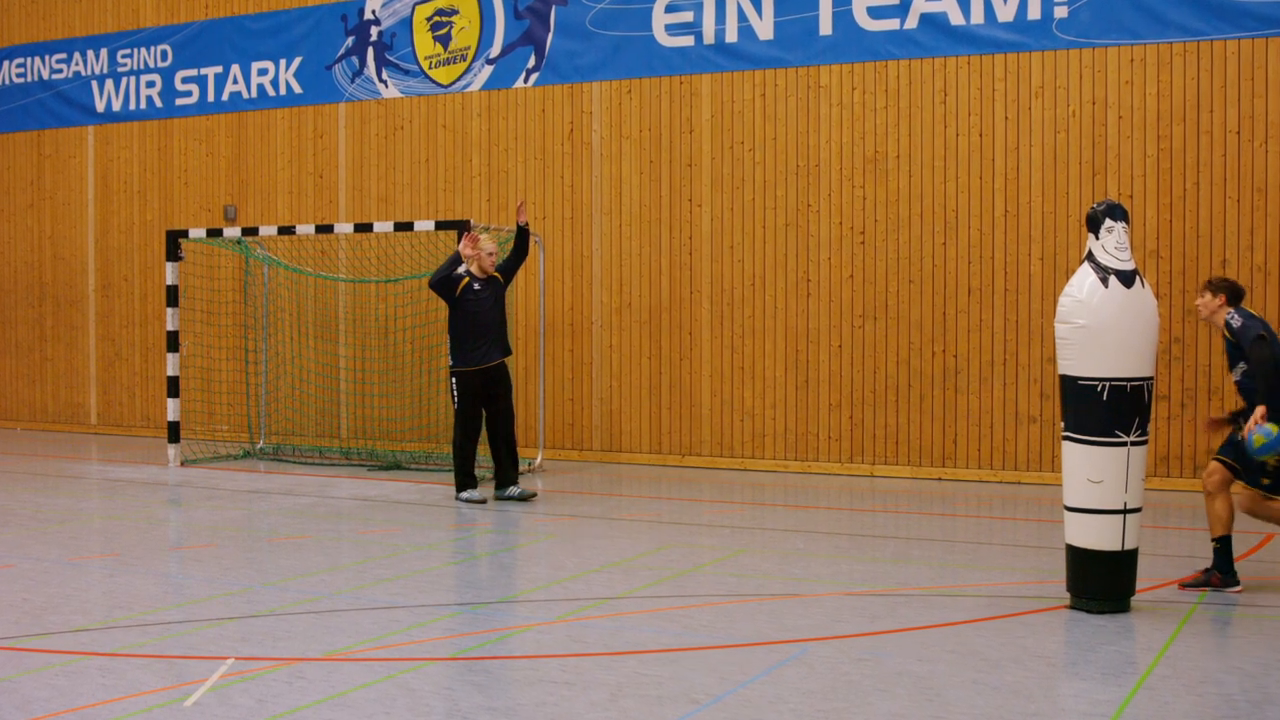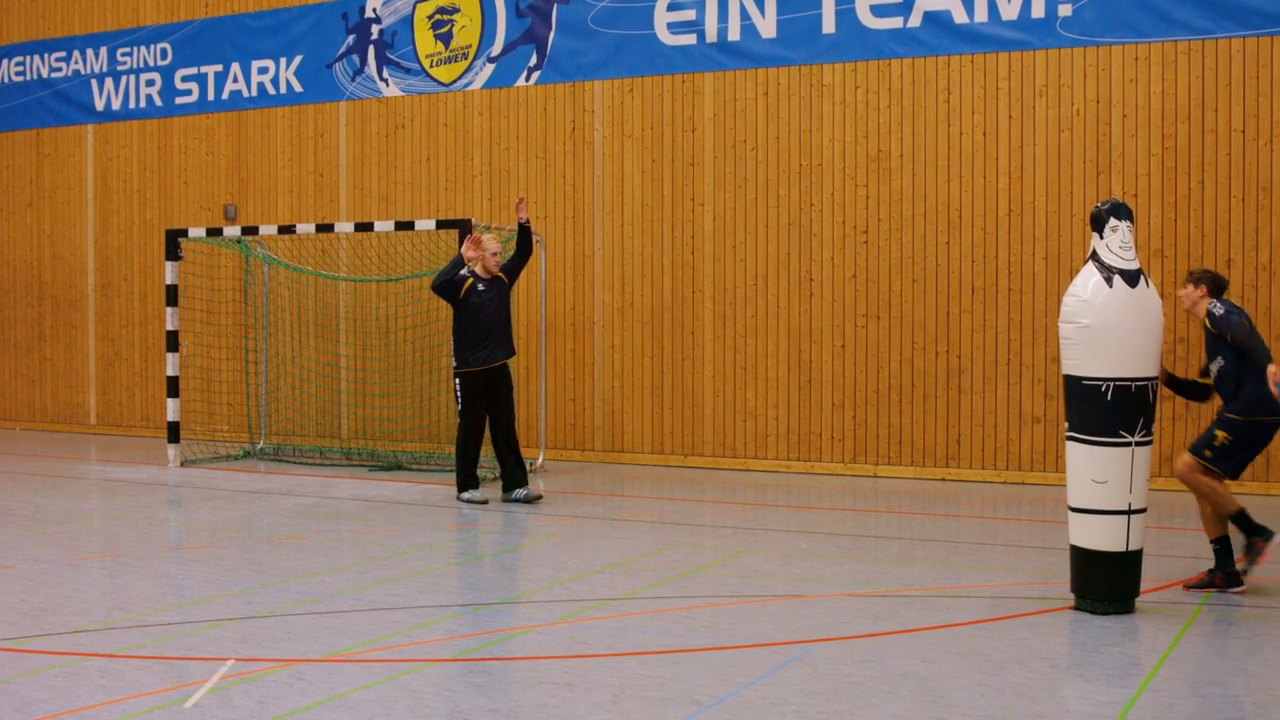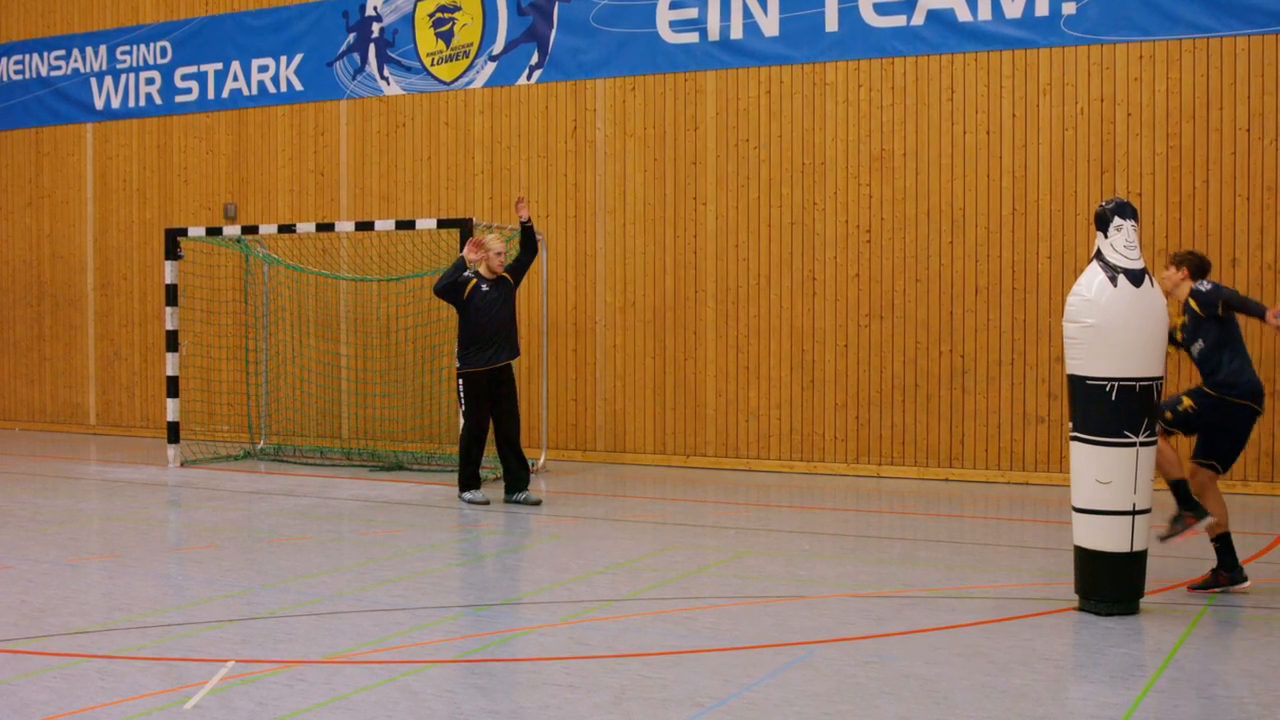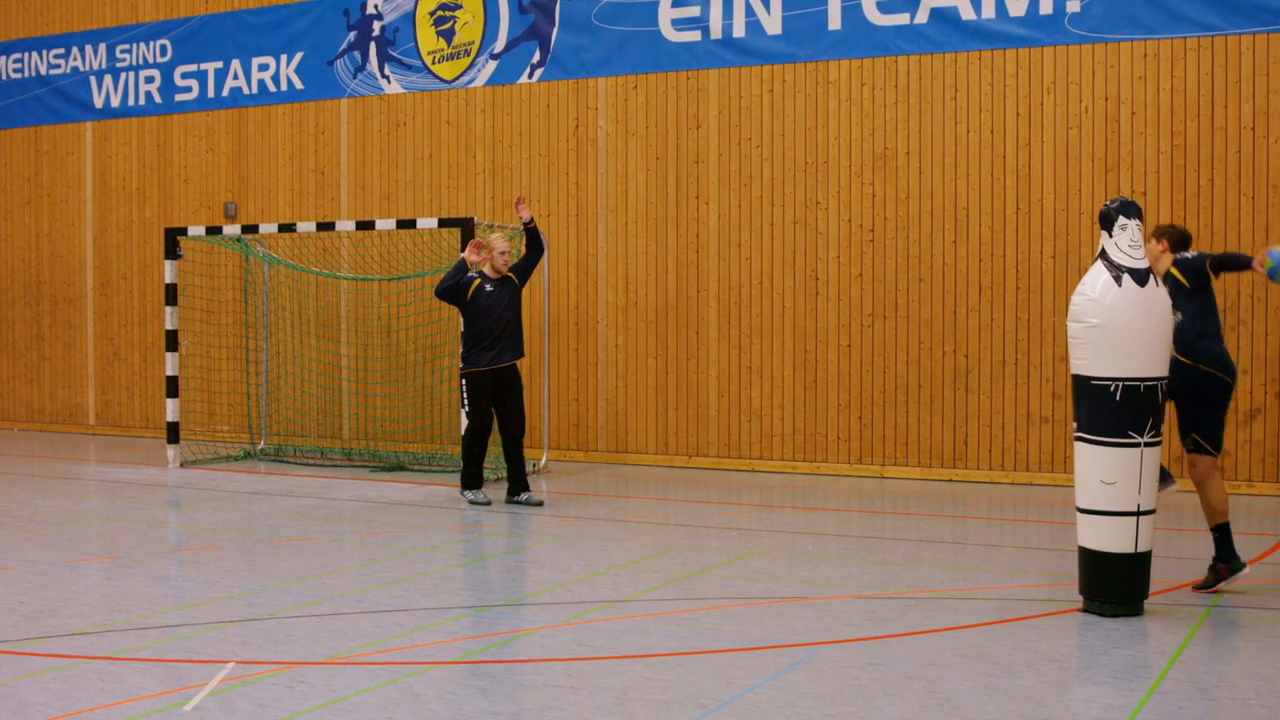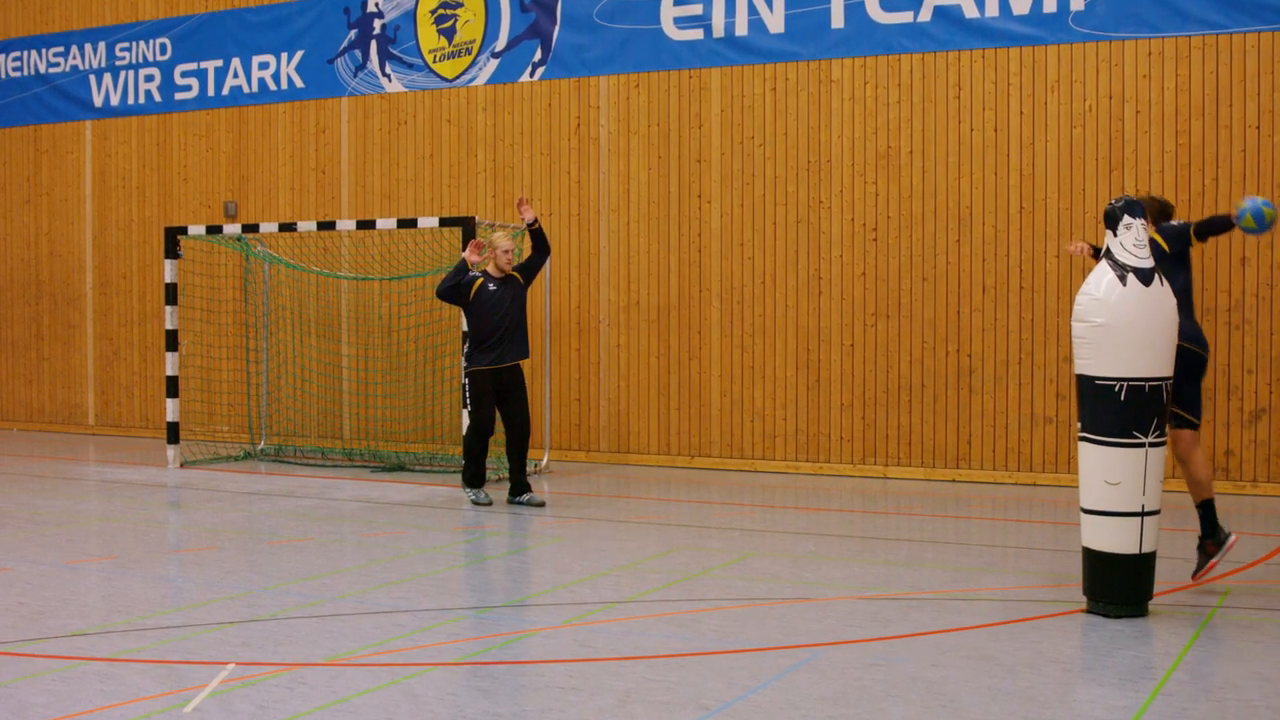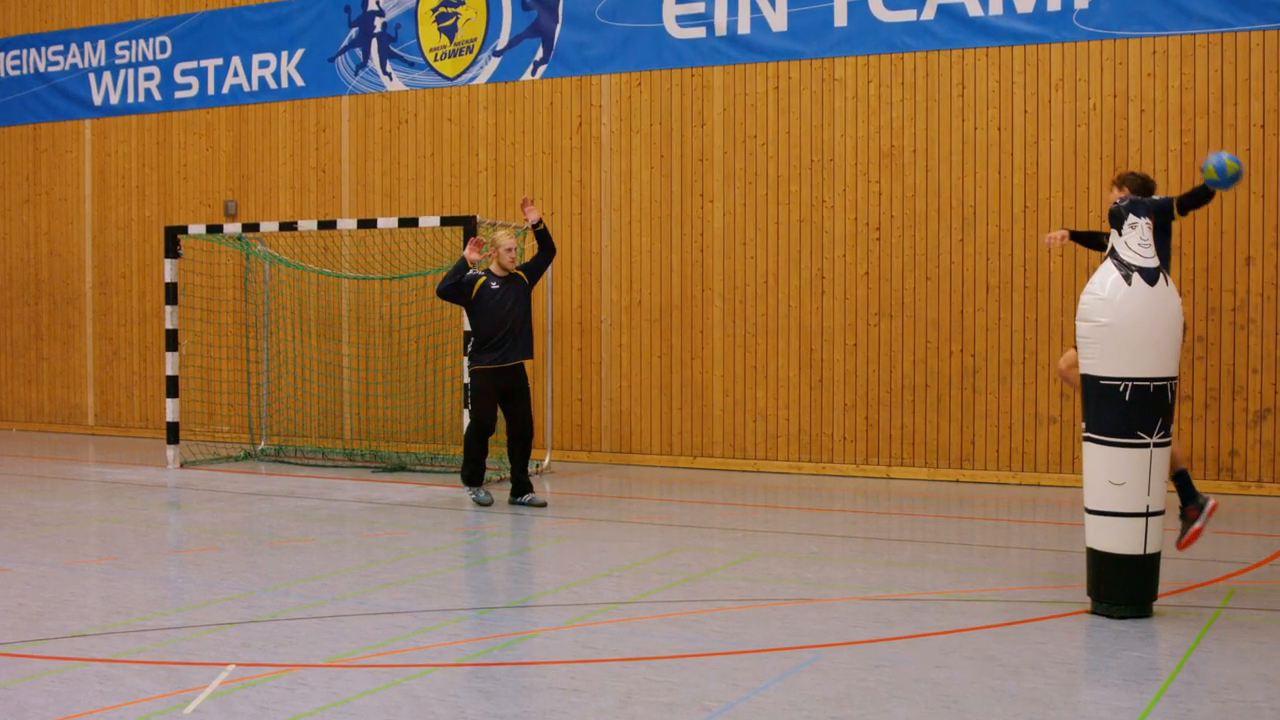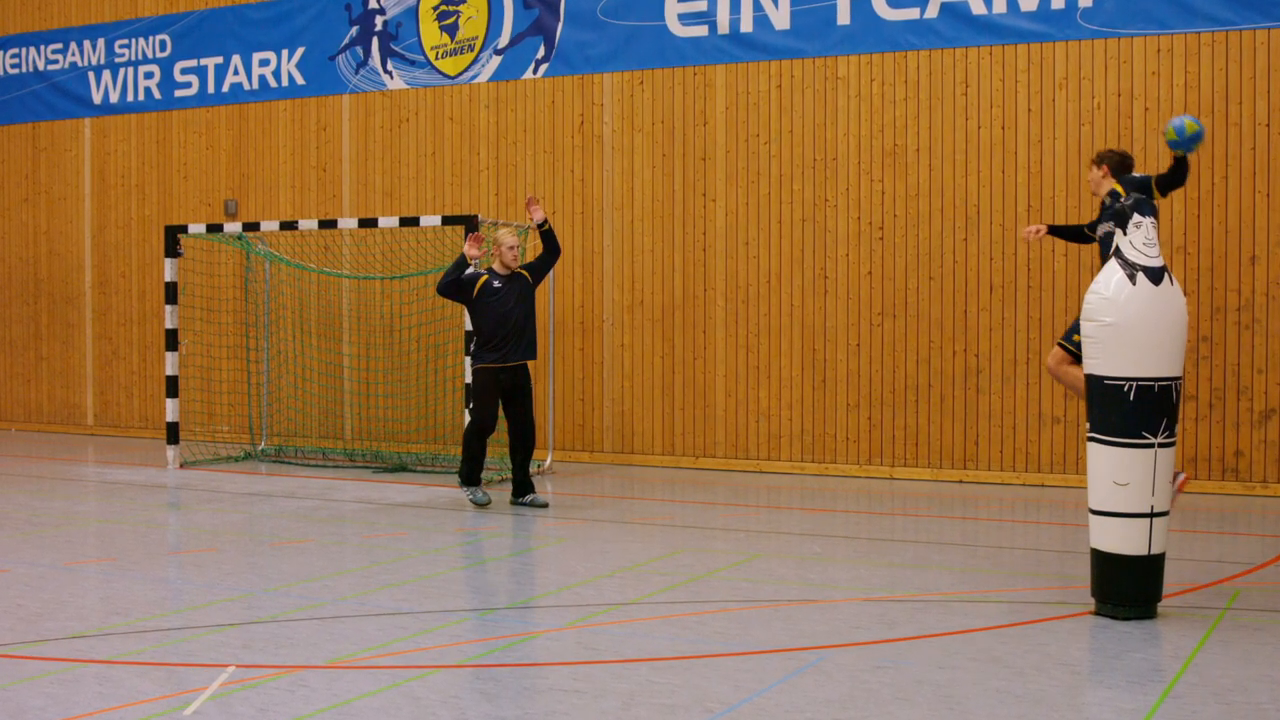
dt=0.4s
person 1, frame 1
left shoulder: (1238, 320)
right shoulder: (1233, 332)
right wrist: (1232, 420)
left knee: (1254, 501)
right knee: (1214, 480)
right ankle: (1223, 571)
person 1, frame 2
left shoulder: (1219, 310)
right shoulder: (1213, 331)
left elbow: (1246, 336)
right elbow: (1204, 392)
right wrist: (1167, 377)
left hip: (1254, 410)
right hip: (1243, 411)
left knee: (1187, 468)
right knee: (1202, 479)
right ankle: (1226, 571)
person 1, frame 3
left shoulder: (1201, 292)
right shoulder: (1185, 322)
left elbow: (1233, 300)
left hip: (1229, 392)
right hip: (1238, 399)
right knee: (1200, 477)
left ankle: (1190, 508)
right ankle: (1229, 569)
person 1, frame 4
left shoulder: (1183, 265)
right shoulder: (1161, 287)
left elbow: (1219, 261)
left wrist: (1253, 261)
left hip: (1200, 366)
right hip: (1210, 375)
right knee: (1203, 468)
left ankle: (1154, 474)
right ankle: (1227, 559)
person 1, frame 5
left shoulder: (1166, 235)
right shoulder: (1146, 252)
left elbow: (1205, 228)
left wrist: (1235, 220)
right wrist: (1092, 249)
left hip: (1173, 345)
right hip: (1187, 351)
right knee: (1186, 443)
right ankle: (1211, 534)
person 1, frame 6
left shoulder: (1148, 212)
left elbow: (1191, 202)
right elbow: (1105, 242)
left wrist: (1210, 186)
right wrist: (1070, 235)
left knee: (1069, 365)
right ankle: (1191, 502)
person 1, frame 7
left shoulder: (1128, 188)
right shoulder: (1107, 210)
left elbow: (1173, 181)
right elbow: (1086, 233)
left wrist: (1180, 156)
right wrist: (1049, 229)
left knee: (1059, 362)
person 2, frame 1
left shoulder: (498, 279)
right shoulder: (459, 283)
left elbow: (519, 255)
right elbow: (435, 281)
left wrist: (522, 226)
right wrist: (459, 255)
left hip: (496, 366)
right hip: (466, 369)
left knee: (503, 424)
right knee: (468, 428)
left ankle: (506, 484)
right ankle: (465, 486)
person 2, frame 2
left shoulder: (502, 279)
right shoulder: (463, 283)
left elbow: (524, 253)
right elbow: (437, 285)
left wrist: (523, 222)
right wrist: (462, 258)
left hip: (499, 367)
right hip: (469, 370)
left knee: (505, 427)
right knee: (471, 429)
left ankle: (514, 485)
right ankle: (467, 487)
person 2, frame 3
left shoulder: (508, 280)
right shoulder: (467, 284)
left elbow: (529, 253)
right elbow: (440, 288)
left wrist: (525, 222)
right wrist: (464, 260)
left hip: (502, 369)
right hip: (472, 370)
left knee: (510, 429)
right knee: (475, 429)
left ankle: (516, 487)
right ankle: (468, 487)
person 2, frame 4
left shoulder: (513, 280)
right shoulder: (471, 284)
left elbow: (536, 252)
right elbow: (442, 291)
left wrist: (528, 222)
right wrist: (465, 262)
left hip: (508, 369)
right hip: (477, 370)
left knee: (515, 429)
right knee: (479, 428)
left ankle: (518, 489)
right ankle: (470, 486)
person 2, frame 5
left shoulder: (518, 279)
right shoulder: (474, 283)
left elbow: (542, 252)
right elbow: (443, 292)
left wrist: (532, 223)
right wrist: (466, 262)
left hip: (512, 368)
right hip: (480, 369)
left knee: (520, 428)
right knee: (481, 426)
left ankle: (519, 489)
right ankle: (473, 483)
person 2, frame 6
left shoulder: (522, 278)
right shoulder: (476, 282)
left elbow: (548, 252)
right elbow: (443, 290)
left wrist: (537, 223)
right wrist: (466, 261)
left hip: (515, 368)
right hip: (484, 368)
left knee: (522, 428)
right knee: (482, 424)
left ankle: (521, 490)
right ankle: (472, 480)
person 2, frame 7
left shoulder: (526, 278)
right shoulder: (478, 281)
left elbow: (553, 253)
right elbow: (444, 288)
left wrist: (542, 223)
right wrist: (465, 258)
left hip: (518, 367)
right hip: (487, 367)
left knee: (524, 429)
right knee: (483, 423)
left ankle: (522, 490)
right ankle: (469, 480)
